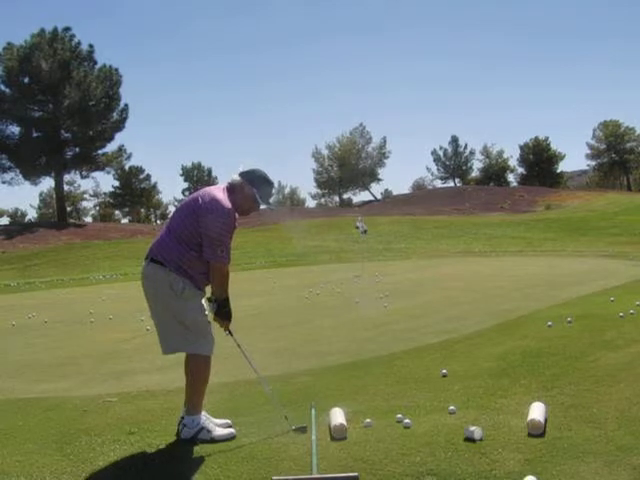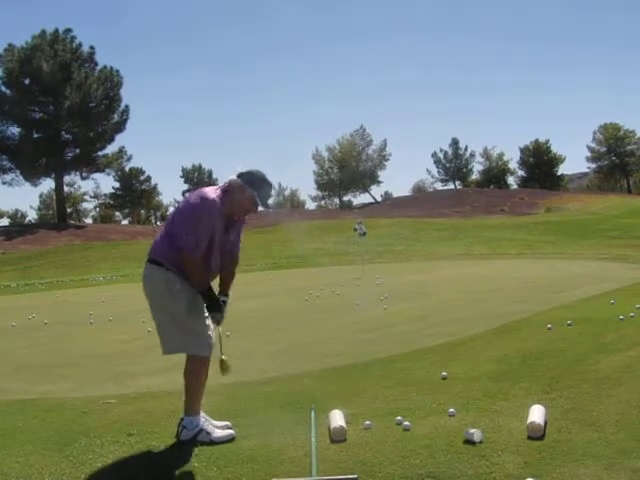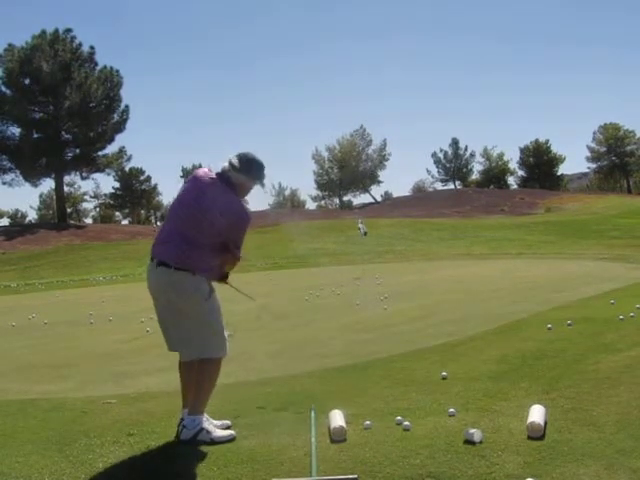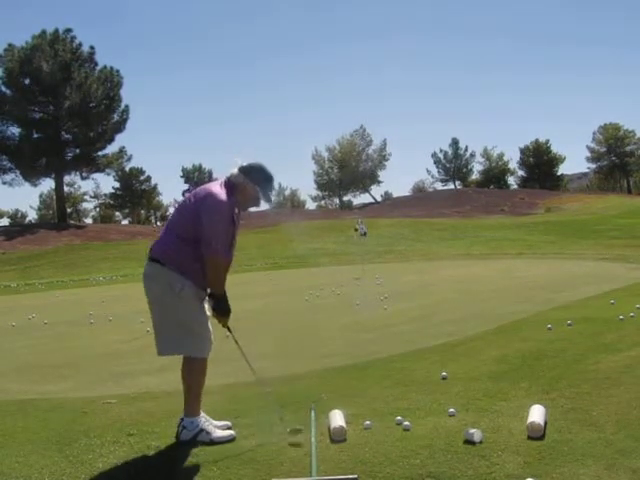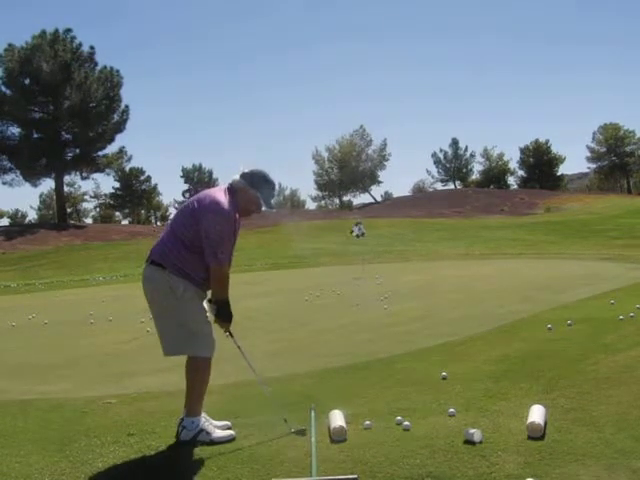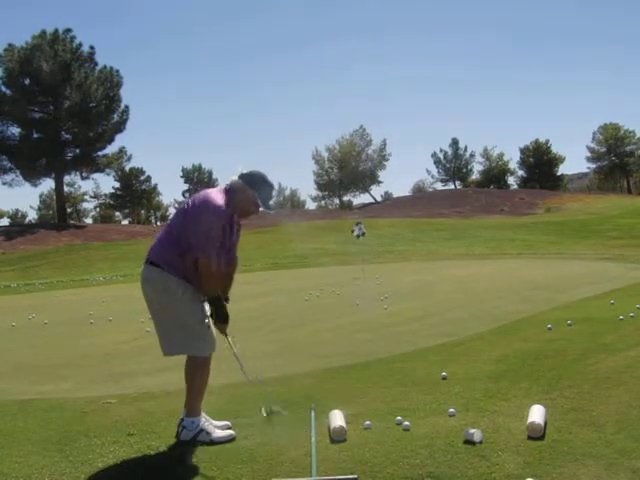
dt=0.7s
person 1, frame 1
left shoulder: (222, 204)
right shoulder: (220, 208)
left elbow: (218, 261)
right elbow: (218, 265)
left wrist: (217, 299)
right wrist: (222, 303)
left hip: (172, 276)
right hip: (169, 278)
left knee: (199, 345)
right knee: (201, 346)
left ankle: (193, 414)
right ankle: (192, 423)
person 1, frame 2
left shoulder: (234, 214)
right shoulder: (207, 204)
left elbow: (230, 257)
right elbow: (190, 256)
left wrist: (221, 296)
right wrist: (209, 296)
left hip: (180, 279)
right hip: (168, 277)
left knee: (202, 346)
right knee: (200, 347)
left ankle: (193, 415)
right ankle: (191, 424)
person 1, frame 3
left shoulder: (199, 178)
right shoulder: (237, 212)
right elbow: (232, 255)
right wrist: (221, 273)
left hip: (159, 271)
right hip: (186, 279)
left knee: (191, 348)
right knee: (213, 350)
left ankle: (190, 415)
right ankle: (193, 424)
person 1, frame 4
left shoulder: (228, 205)
right shoulder: (216, 202)
left elbow: (223, 257)
right elbow: (213, 258)
left wrist: (216, 295)
right wrist: (220, 299)
left hip: (180, 277)
right hip: (170, 277)
left knee: (198, 347)
right knee: (196, 349)
left ankle: (193, 416)
right ankle: (191, 425)
person 1, frame 5
left shoulder: (227, 208)
right shoulder: (218, 208)
left elbow: (220, 264)
right elbow: (217, 266)
left wrist: (217, 301)
right wrist: (222, 306)
left hip: (176, 278)
right hip: (170, 279)
left knee: (200, 348)
right knee: (201, 348)
left ankle: (193, 416)
right ankle: (191, 425)
person 1, frame 6
left shoulder: (232, 214)
right shoulder: (211, 207)
left elbow: (229, 259)
right elbow: (203, 262)
left wrist: (222, 301)
right wrist: (215, 303)
left hip: (184, 282)
right hip: (167, 279)
left knee: (204, 347)
right knee: (200, 348)
left ankle: (194, 415)
right ankle: (191, 425)
